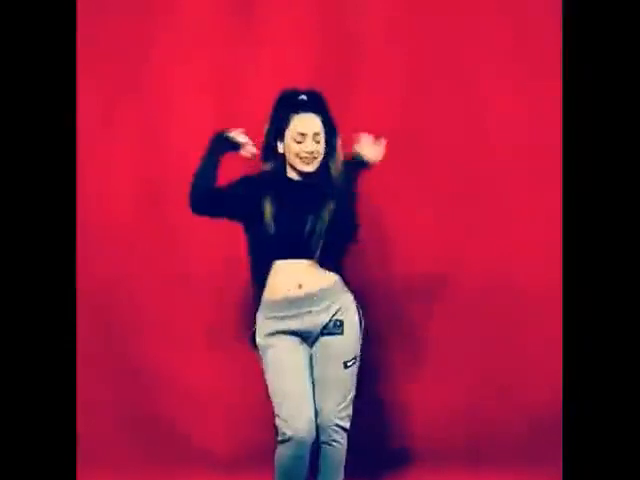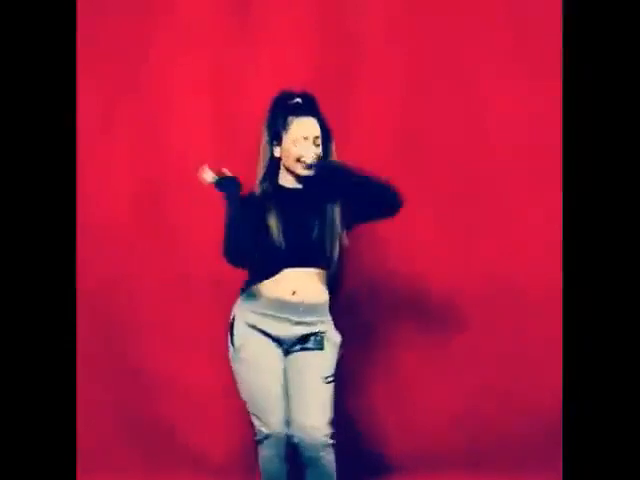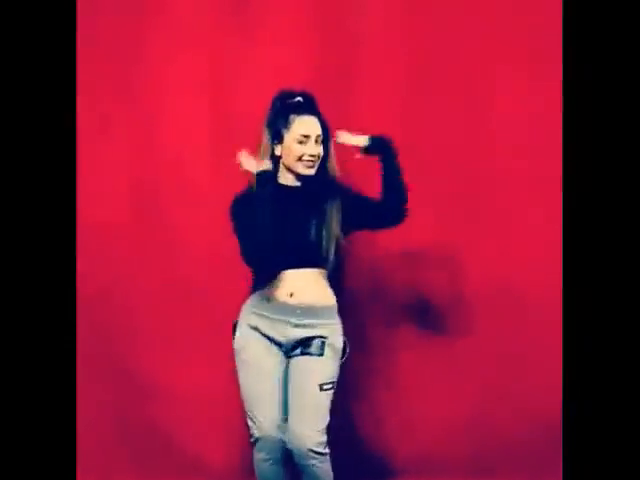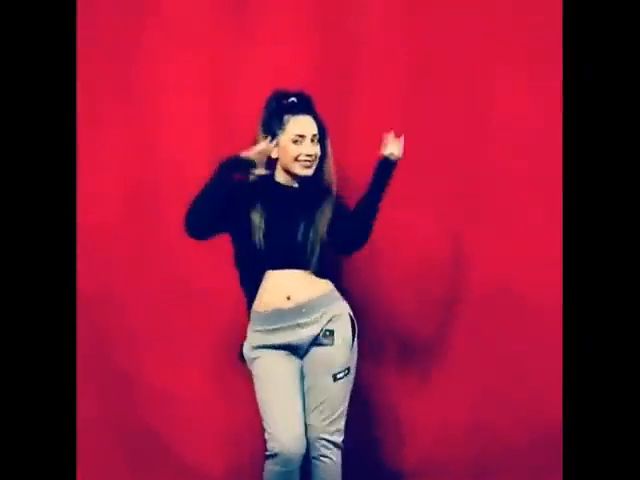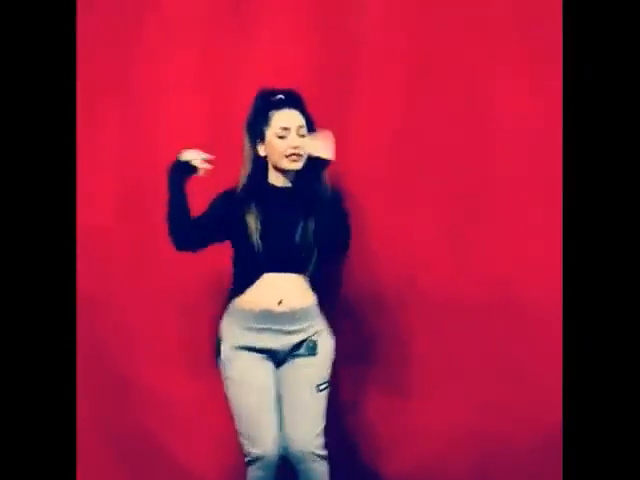
dt=0.3s
person 1, frame 1
left shoulder: (334, 192)
right shoulder: (257, 189)
left elbow: (343, 235)
right elbow: (202, 202)
left wrist: (356, 169)
right wrist: (220, 147)
left hip: (334, 311)
right hip: (278, 320)
left knee: (334, 422)
right knee: (298, 428)
person 1, frame 2
left shoulder: (335, 197)
right shoulder: (257, 203)
left elbow: (390, 201)
right elbow: (239, 255)
left wrist: (328, 170)
right wrist: (232, 192)
left hip: (313, 325)
right hip: (257, 320)
left knee: (314, 433)
right knee: (272, 431)
person 1, frame 3
left shoulder: (333, 196)
right shoulder: (252, 201)
left elbow: (391, 213)
right elbow: (257, 254)
left wrist: (383, 151)
right wrist: (264, 184)
left hip: (319, 329)
right hip: (261, 324)
left knee: (309, 441)
right knee: (266, 435)
person 1, frame 4
left shoulder: (323, 200)
right shoulder: (243, 194)
left elbow: (351, 238)
right elbow: (196, 226)
left wrist: (384, 170)
right wrist: (234, 167)
left hip: (326, 320)
right hip: (267, 332)
left knee: (325, 439)
right knee: (285, 446)
person 1, frame 5
left shoulder: (317, 199)
right shoulder: (239, 201)
left elbow: (337, 246)
right elbow: (186, 238)
left wrist: (318, 172)
right wrist: (181, 171)
left hip: (304, 332)
right hip: (246, 335)
left knee: (308, 447)
right knee: (261, 448)
